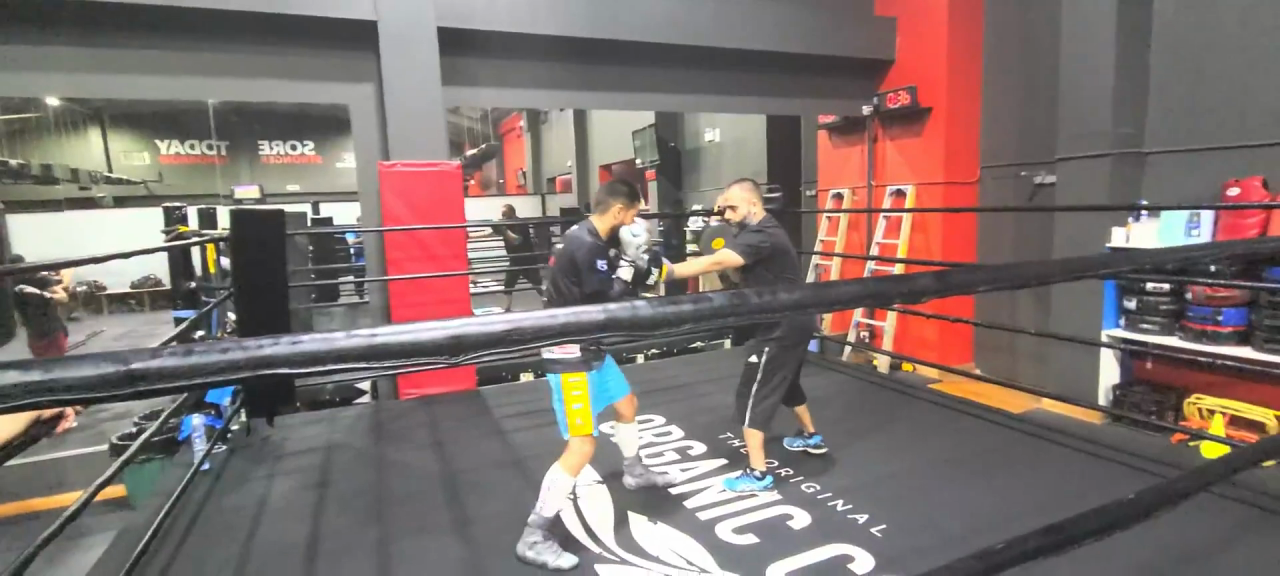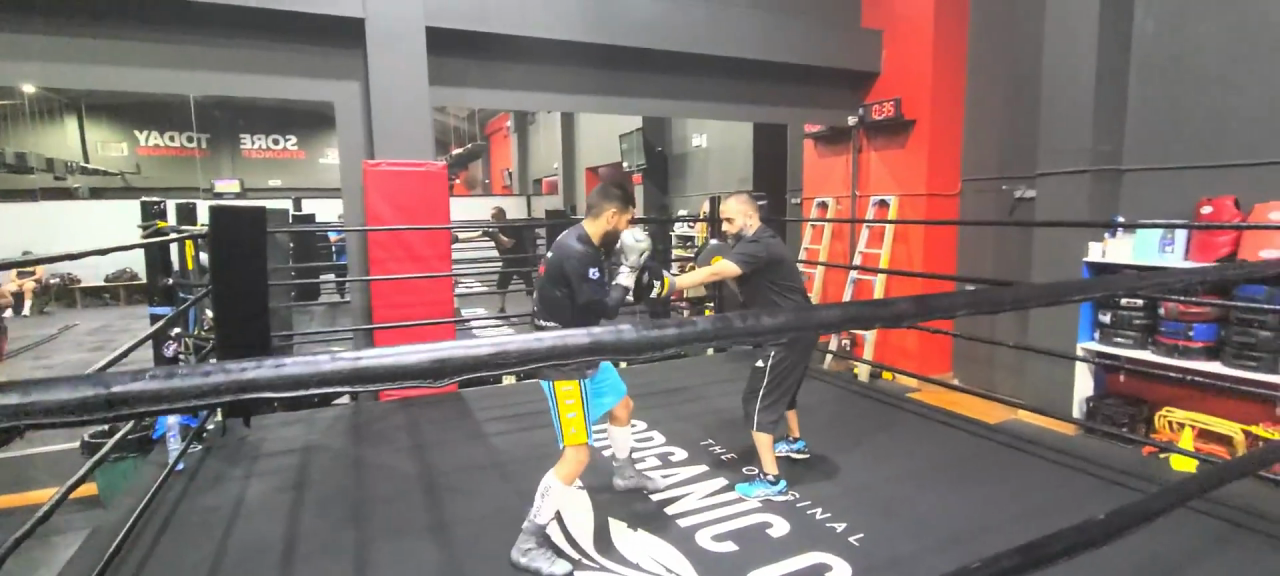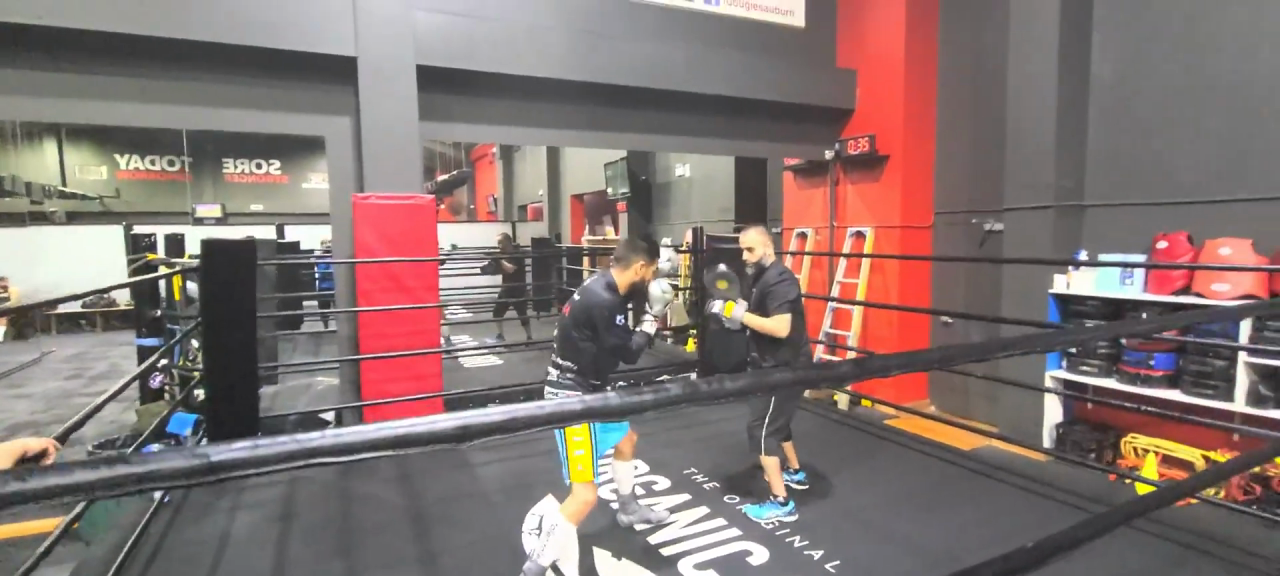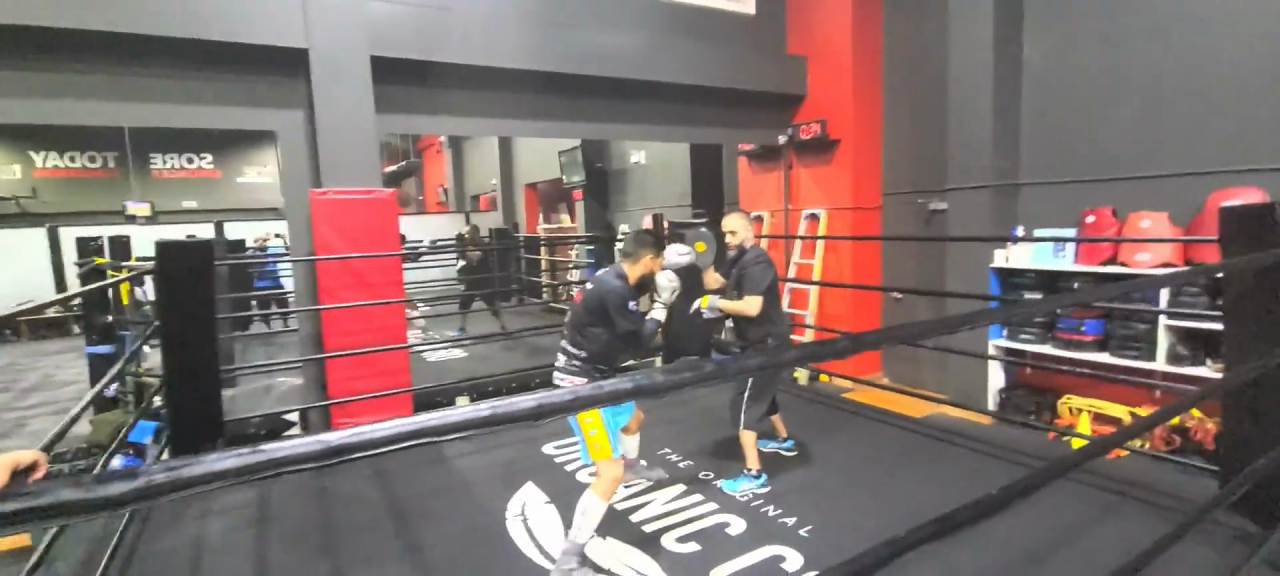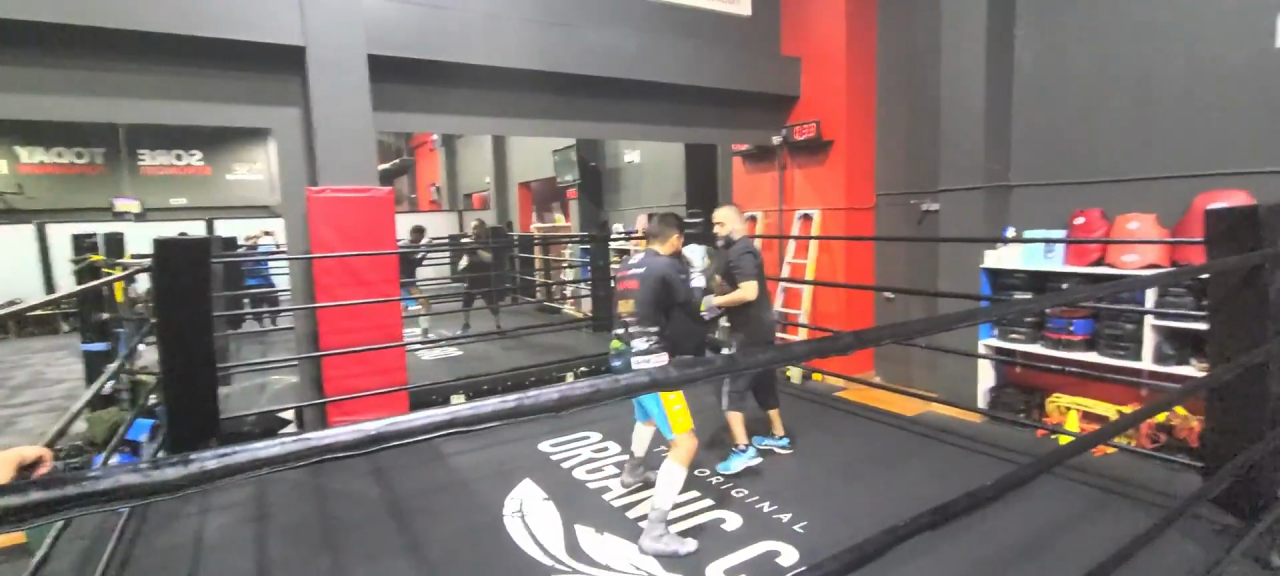
dt=0.7s
person 1, frame 1
left shoulder: (591, 237)
right shoulder: (585, 245)
left elbow: (614, 288)
right elbow: (609, 301)
left wrist: (639, 263)
right wrist: (628, 260)
left hip: (588, 347)
right hip: (569, 354)
left knee: (626, 404)
right knee: (581, 447)
left ankle: (633, 471)
right ankle: (534, 537)
person 1, frame 2
left shoulder: (581, 241)
right shoulder: (575, 253)
left elbow: (598, 294)
right elbow: (608, 308)
left wrist: (624, 253)
right wrist: (630, 265)
right hip: (563, 361)
left knee: (622, 408)
right knee: (576, 457)
left ankle: (625, 473)
right ankle: (527, 543)
person 1, frame 3
left shoulder: (605, 283)
right shoulder: (603, 300)
right elbow: (629, 352)
left wrist: (654, 280)
right wrist: (653, 314)
left hip: (591, 389)
right hip: (573, 398)
left knee: (626, 443)
right knee: (584, 497)
left ankle: (628, 508)
person 1, frame 4
left shoulder: (613, 278)
right shoulder: (613, 290)
right elbow: (642, 340)
right wrist: (661, 304)
left hip: (597, 376)
right hip: (581, 383)
left knee: (633, 417)
right knee: (609, 474)
left ankle: (633, 467)
person 1, frame 5
left shoulder: (627, 266)
right shoulder: (667, 267)
right elbow: (690, 307)
right wrist: (694, 273)
left hip: (622, 358)
right hip: (648, 361)
left knee: (648, 415)
right knee: (685, 443)
left ankle: (632, 471)
right ankle: (655, 531)
person 2, frame 1
left shoulder: (761, 237)
right shoulder: (759, 232)
left elbow: (717, 262)
right elbow: (752, 272)
left wrist: (668, 270)
right wrist: (723, 246)
left hip: (781, 329)
right hip: (794, 322)
left knee: (753, 395)
right knee: (785, 382)
left ankle: (757, 473)
right ankle: (811, 437)
person 2, frame 2
left shoulder: (758, 247)
right shoulder: (759, 242)
left elbow: (715, 273)
left wrist: (669, 283)
left hip: (789, 335)
right hip: (797, 330)
left knee: (759, 401)
right knee: (780, 387)
left ankle: (771, 481)
right ankle: (795, 442)
person 2, frame 3
left shoulder: (778, 280)
right shoulder: (763, 277)
left elbow: (780, 328)
right elbow: (759, 316)
left wrist: (738, 314)
right wrist: (731, 306)
left hip: (787, 366)
right hip: (780, 364)
left knee: (762, 428)
right knee: (775, 420)
left ankle: (780, 502)
right ankle: (795, 472)
person 2, frame 4
left shoulder: (757, 263)
right shoulder: (738, 260)
left elbow: (751, 308)
right elbow: (714, 285)
left wrist: (713, 304)
left hip: (767, 344)
right hip: (759, 342)
left knee: (745, 403)
right knee: (760, 394)
left ankle: (754, 475)
right ankle: (784, 440)
person 2, frame 5
left shoulder: (740, 252)
right shoulder: (733, 250)
left elbow: (749, 292)
right elbow: (722, 283)
left wrist: (713, 302)
left hip: (749, 332)
right hip: (759, 329)
left knee: (731, 388)
right knee: (764, 384)
left ankle: (742, 449)
right ankle: (779, 438)
